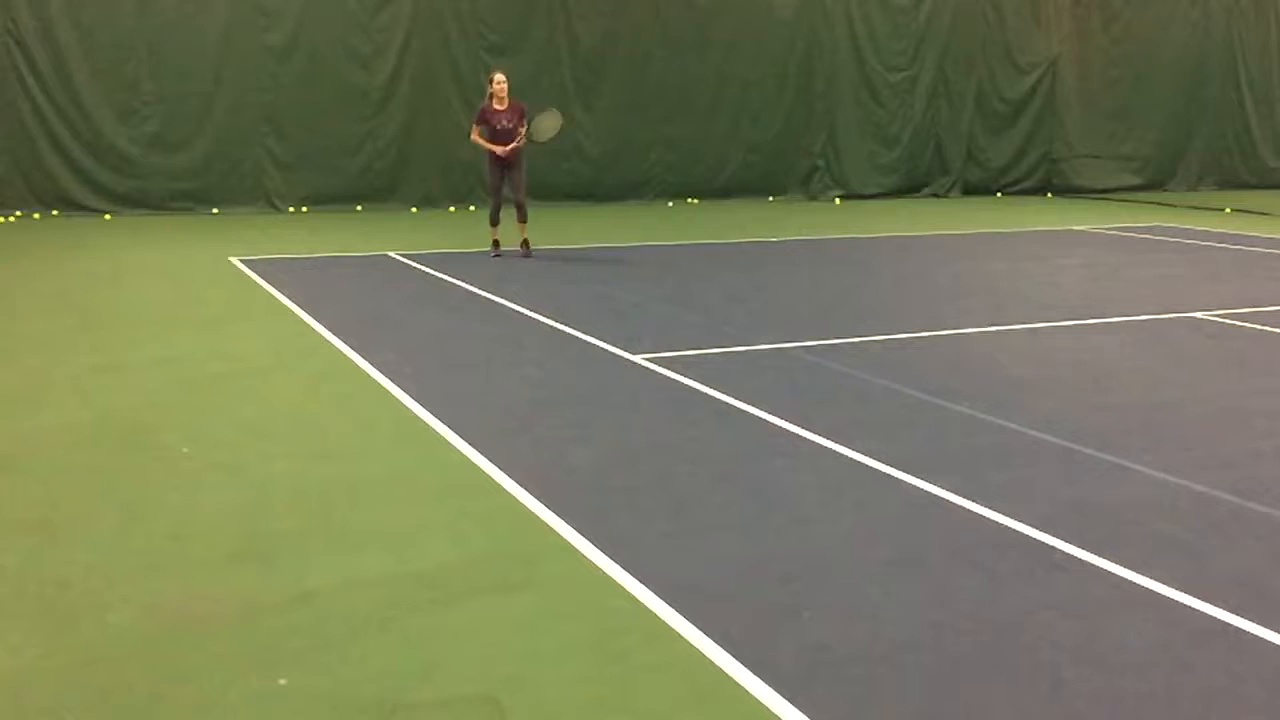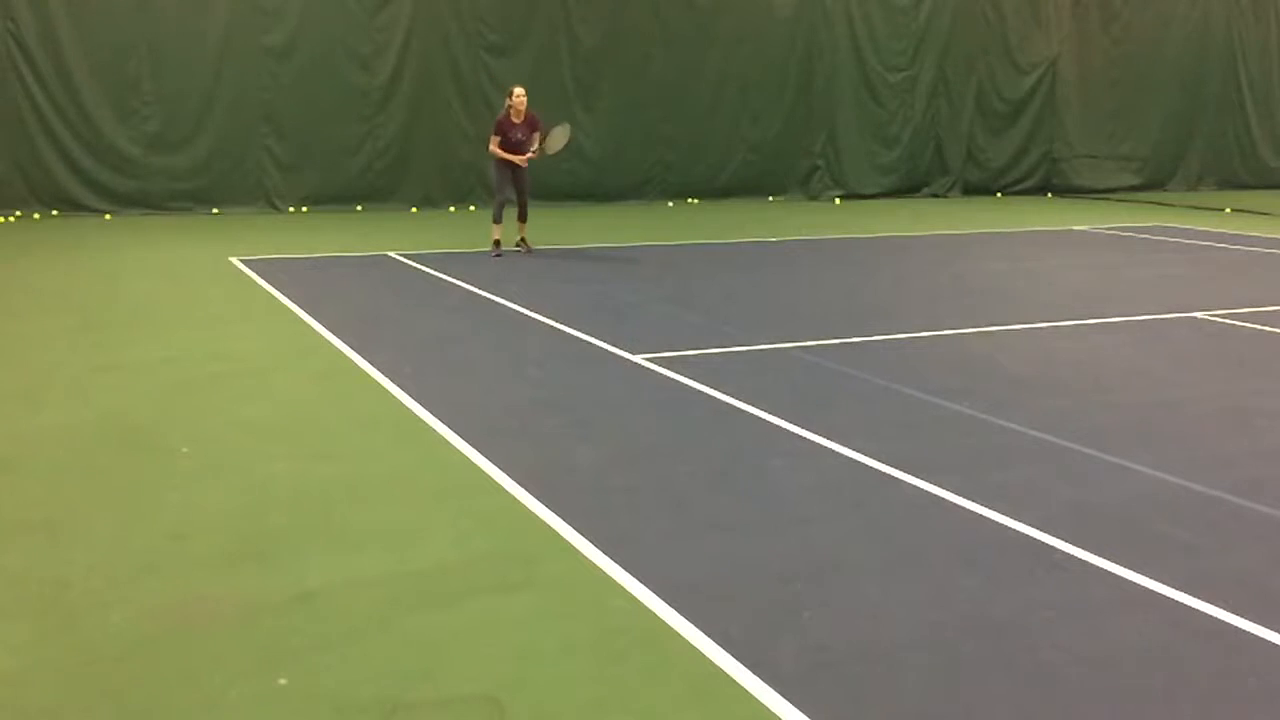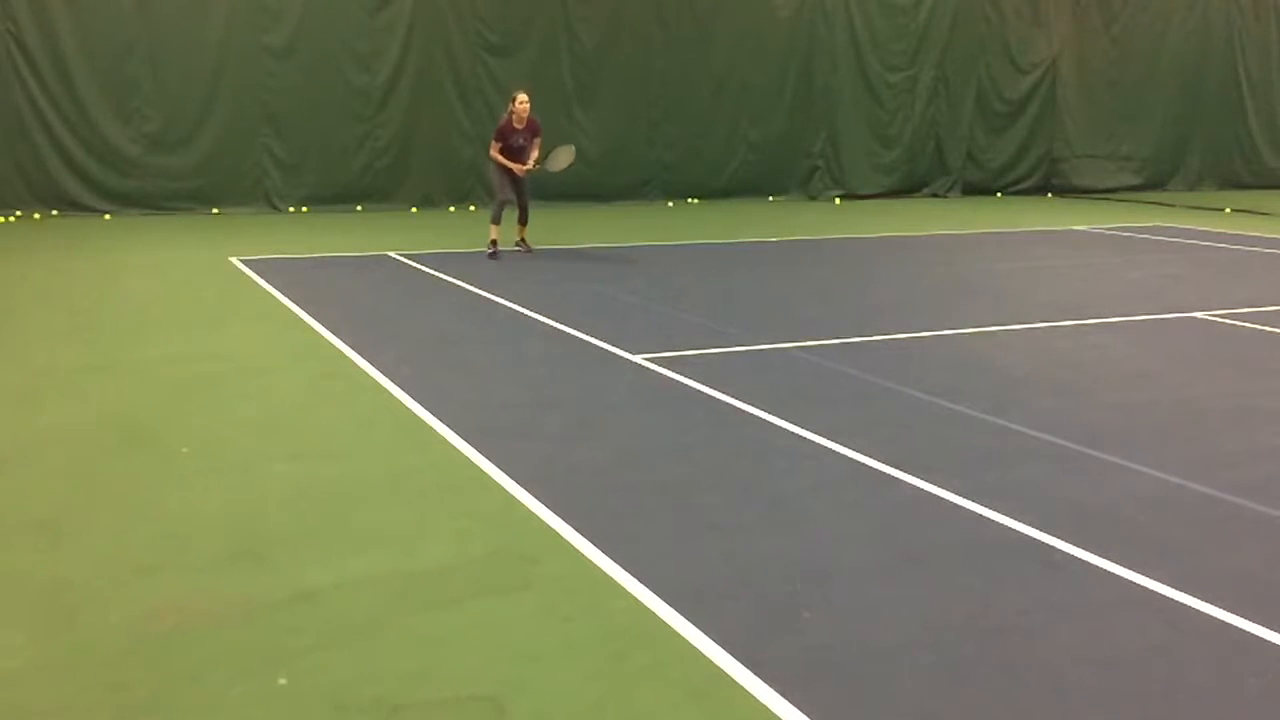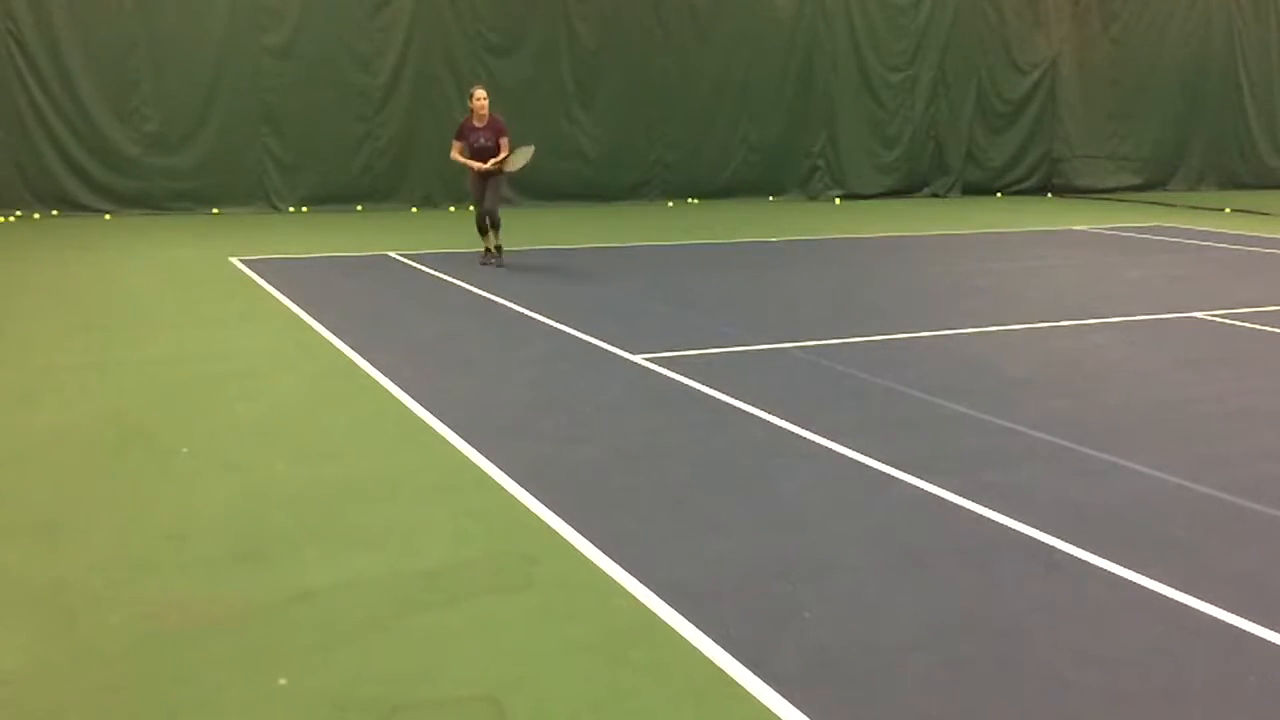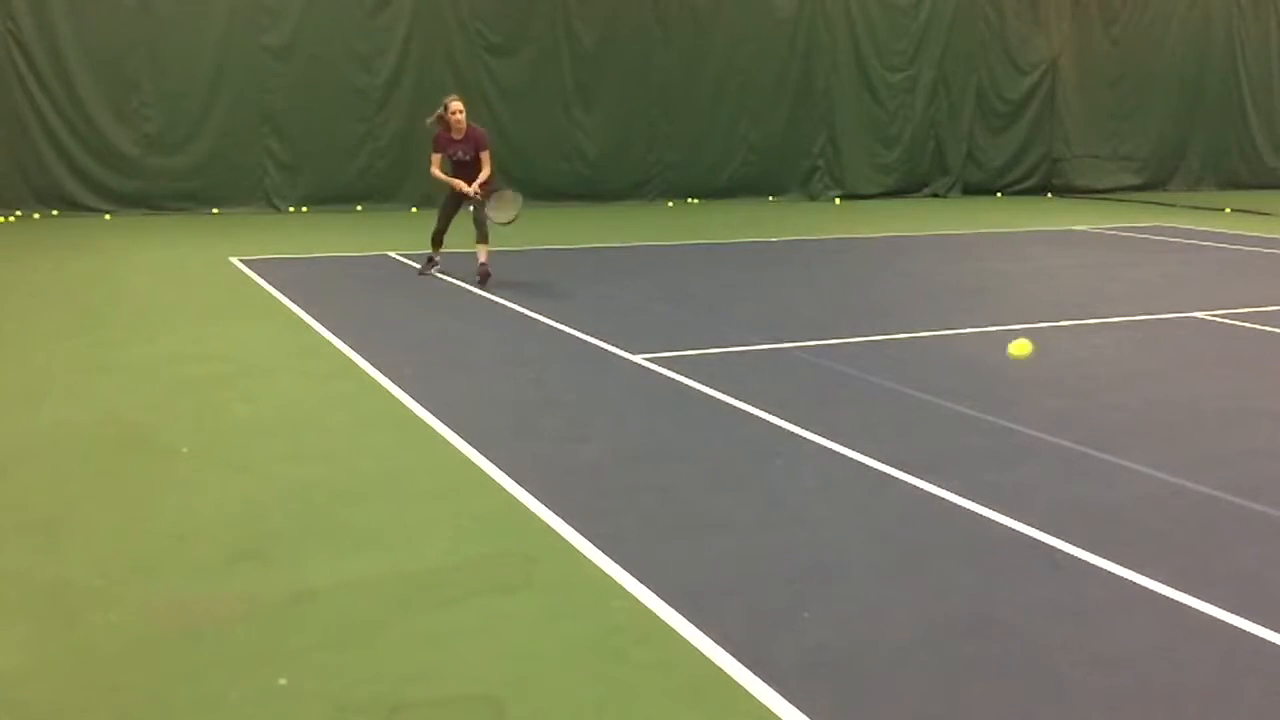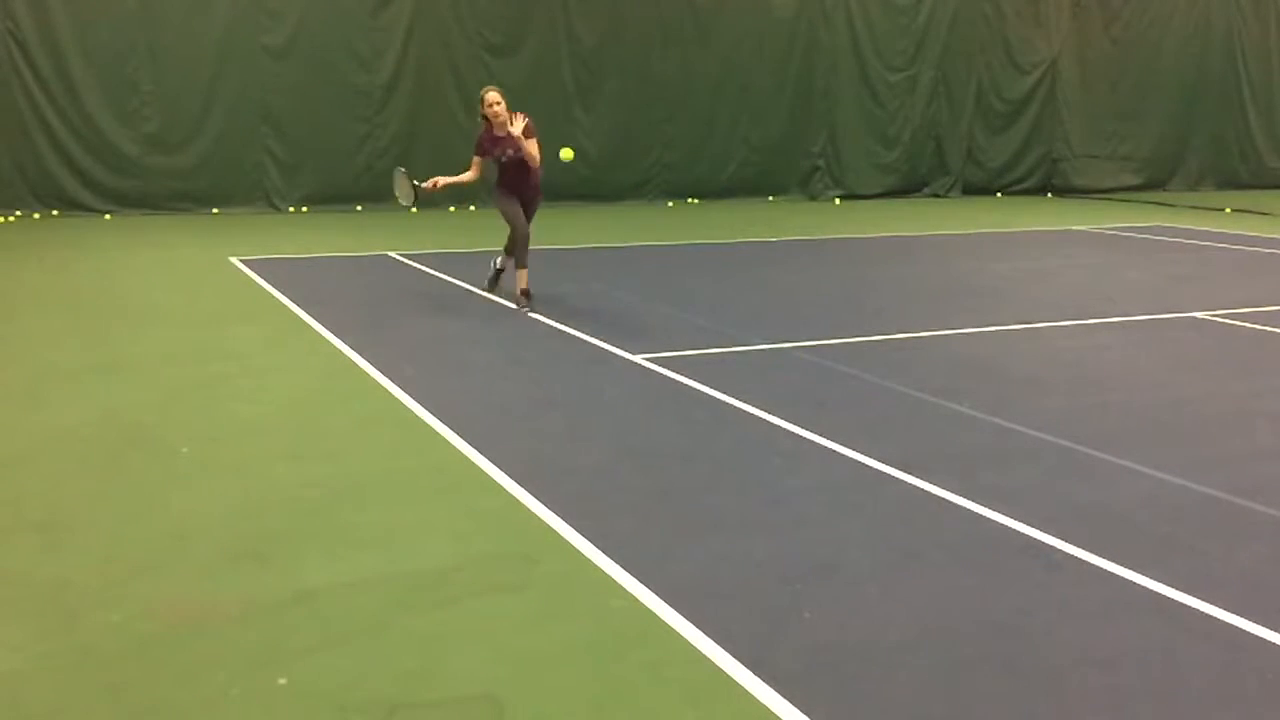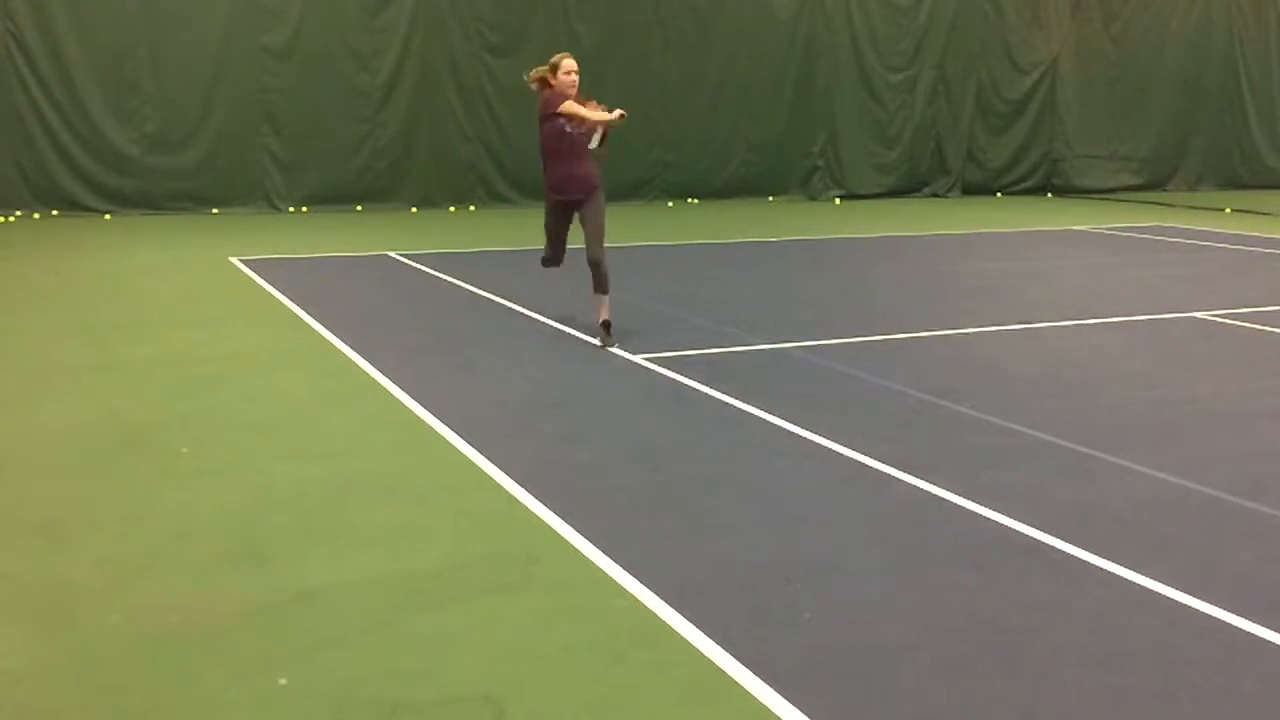
dt=0.5s
person 1, frame 1
left shoulder: (518, 108)
right shoulder: (485, 110)
left elbow: (525, 130)
right elbow: (474, 136)
left wrist: (522, 139)
right wrist: (493, 147)
left hip: (515, 160)
right hip: (495, 160)
left knee: (520, 200)
right knee: (496, 201)
left ankle: (524, 242)
right ankle: (495, 242)
person 1, frame 2
left shoulder: (533, 119)
right shoulder: (502, 120)
left elbow: (536, 143)
right elbow: (492, 148)
left wrist: (533, 152)
right wrist: (513, 158)
left hip: (522, 162)
right hip: (503, 162)
left knee: (523, 200)
right knee: (500, 198)
left ankle: (521, 239)
right ankle: (496, 242)
person 1, frame 3
left shoulder: (534, 125)
right shoulder: (504, 126)
left elbow: (535, 149)
right elbow: (493, 153)
left wrist: (532, 161)
right wrist: (512, 165)
left hip: (521, 167)
right hip: (502, 167)
left knee: (523, 204)
right knee: (502, 199)
left ankle: (520, 240)
right ankle: (493, 243)
person 1, frame 4
left shoulder: (498, 123)
right shoulder: (464, 126)
left elbow: (505, 152)
right elbow: (454, 154)
left wrist: (495, 161)
right wrist: (471, 163)
left hip: (496, 172)
right hip: (476, 173)
left knee: (490, 208)
right knee: (480, 213)
left ankle: (497, 245)
right ankle: (488, 249)
person 1, frame 5
left shoulder: (478, 134)
right shoulder: (440, 137)
left elbow: (487, 168)
right elbow: (434, 169)
left wrist: (475, 184)
right wrist: (455, 182)
left hip: (479, 184)
right hip: (457, 185)
left knee: (479, 216)
right knee: (441, 226)
left ankle: (483, 266)
right ankle: (434, 259)
person 1, frame 6
left shoulder: (524, 125)
right shoulder: (484, 137)
left elbow: (535, 162)
right elbow: (474, 173)
left wrist: (519, 137)
right wrist: (446, 180)
left hip: (531, 191)
right hip: (506, 192)
left knee: (518, 239)
right knee: (522, 233)
left ankle: (499, 265)
right ankle: (523, 291)
person 1, frame 7
left shoulder: (582, 110)
right shoulder: (548, 98)
right elbow: (591, 116)
left wrist: (598, 127)
right wrist: (612, 116)
left hip: (589, 191)
right hip: (558, 193)
left knee: (596, 257)
right knee: (554, 258)
left ankle: (605, 323)
right ankle: (551, 252)
